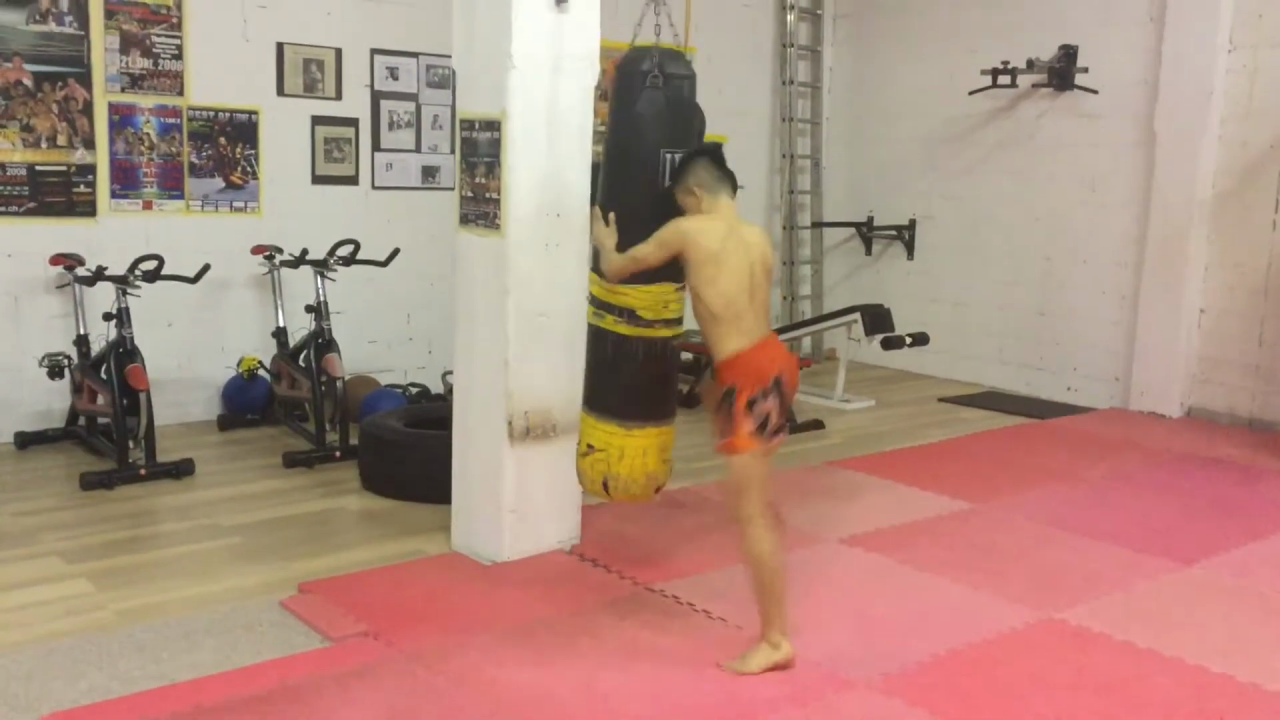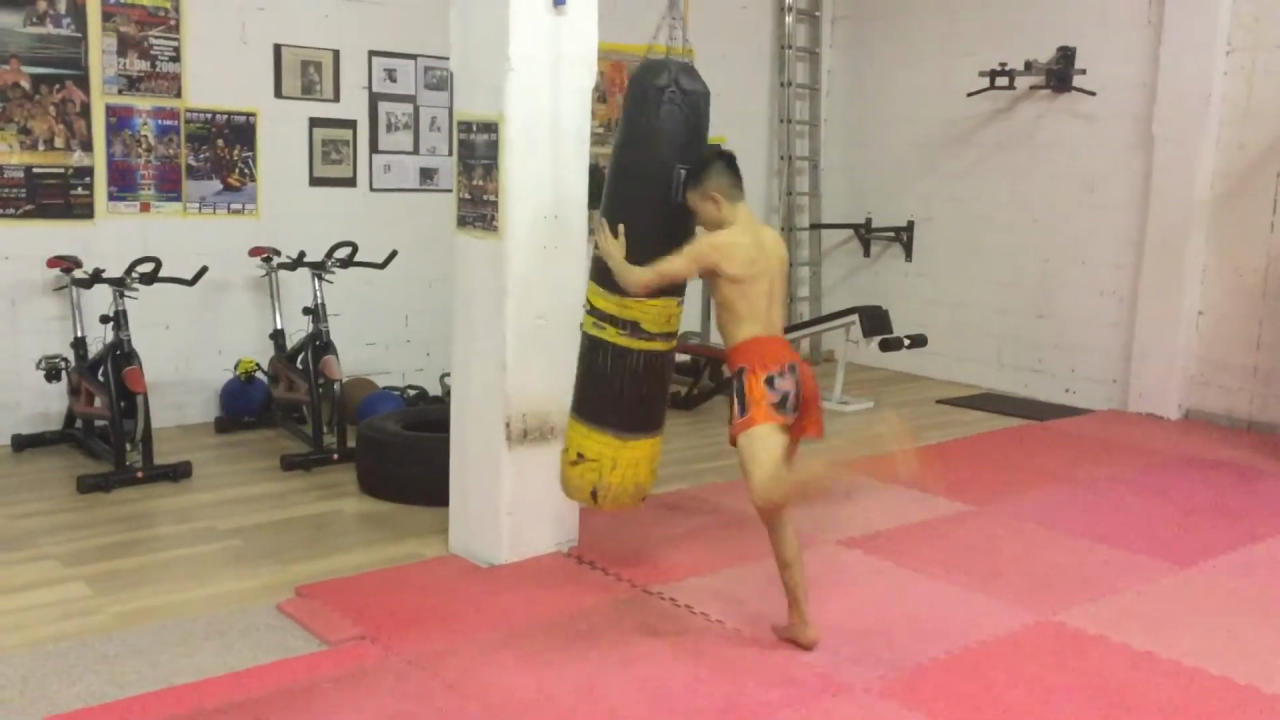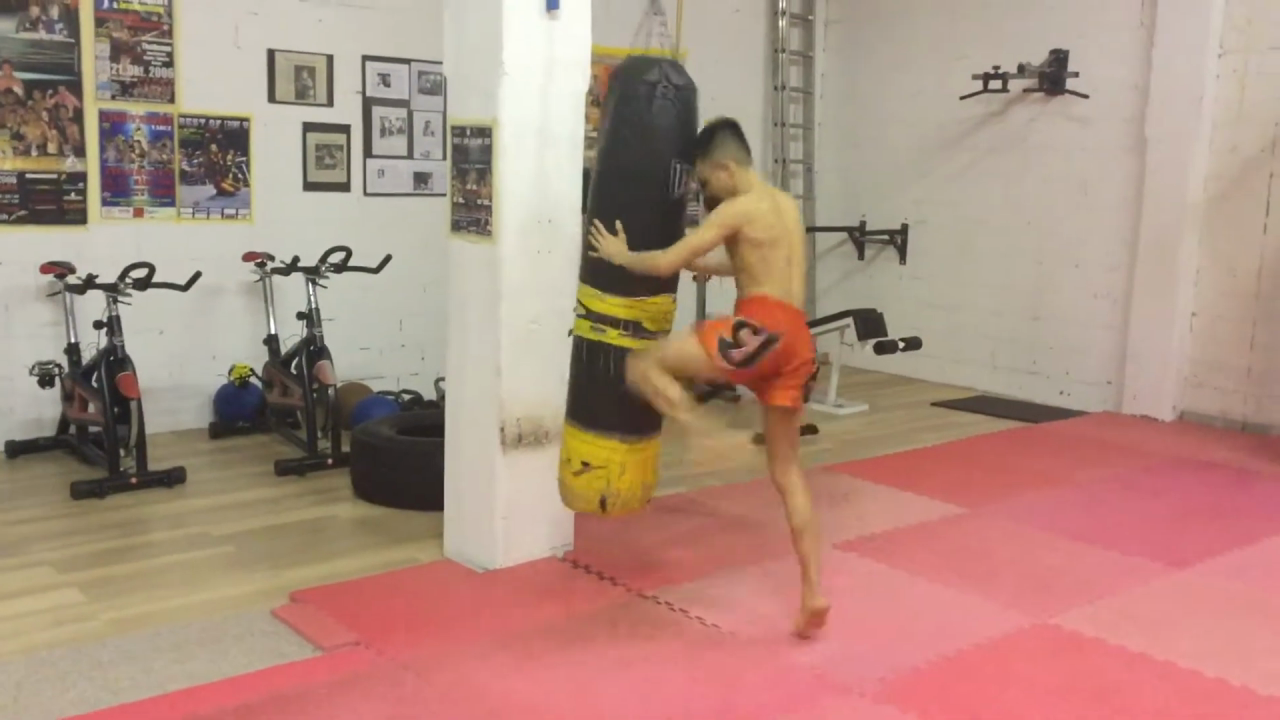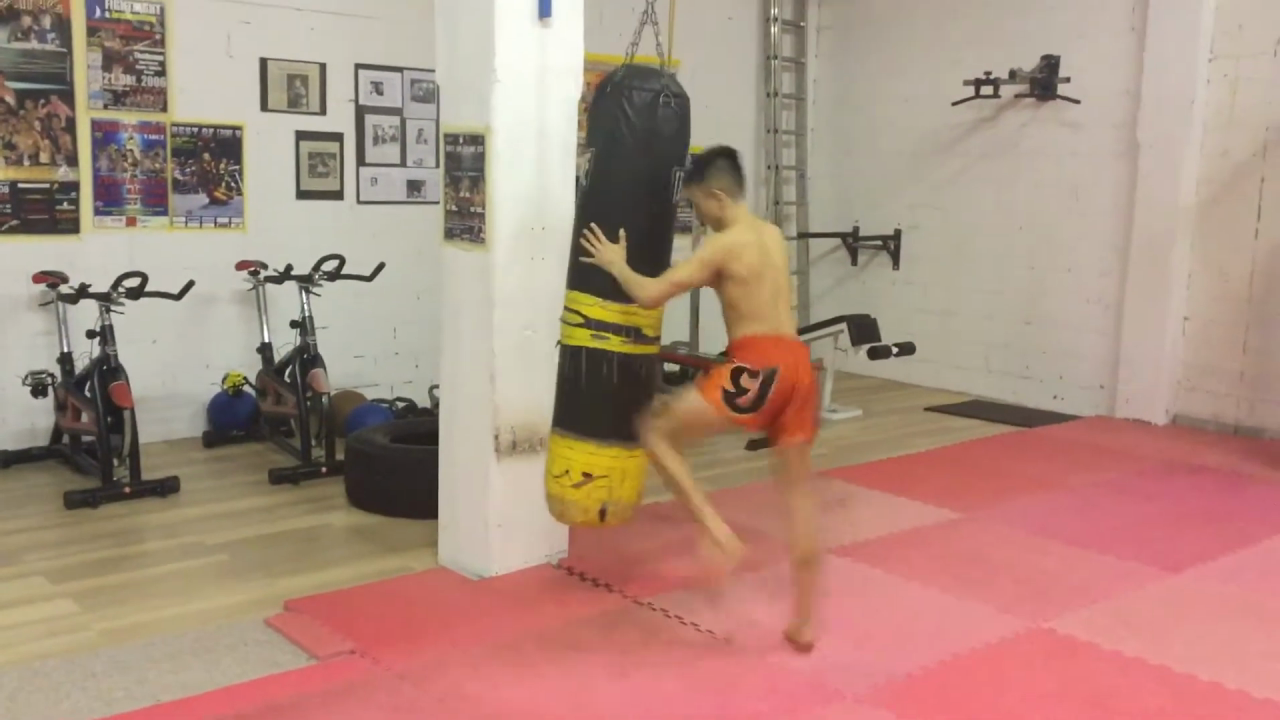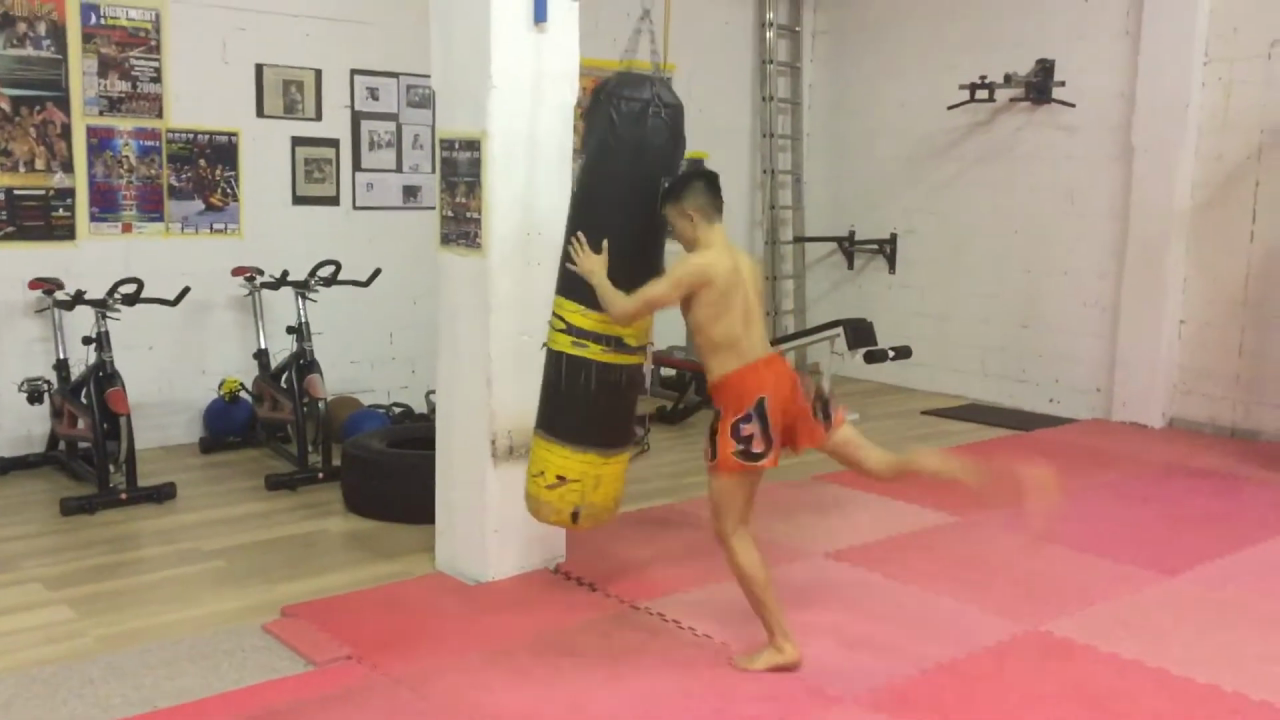
dt=0.2s
person 1, frame 1
left shoulder: (687, 231)
right shoulder: (759, 239)
left elbow: (616, 269)
left wrist: (606, 245)
left hip: (747, 377)
right hip: (776, 359)
left knee: (746, 516)
left ankle: (775, 640)
person 1, frame 2
left shoulder: (719, 244)
right shoulder: (772, 240)
left elbow: (639, 284)
left wrist: (615, 256)
right wrist: (694, 272)
left hip: (761, 371)
right hip: (789, 367)
left knee: (764, 494)
right knee: (771, 502)
right ankle: (800, 621)
person 1, frame 3
left shoulder: (736, 209)
right shoulder: (788, 206)
left elbow: (665, 263)
left wrist: (619, 255)
right wrist: (696, 260)
left hip: (757, 330)
right hip: (794, 339)
left knee: (639, 366)
right knee: (786, 472)
right ankle: (813, 591)
person 1, frame 4
left shoulder: (724, 245)
right shoulder: (771, 236)
left elbow: (651, 296)
left wrist: (616, 265)
right wrist: (685, 273)
left hip: (756, 369)
right hip: (798, 368)
left knee: (654, 432)
right knee: (798, 497)
left ankle: (719, 534)
right ankle: (804, 622)
person 1, frame 5
left shoulder: (695, 267)
right shoulder: (741, 261)
left elbow: (623, 312)
left wrist: (596, 275)
left hip: (744, 399)
right hip: (781, 384)
left knee: (730, 531)
right knee: (879, 466)
left ankle: (781, 644)
right ankle: (982, 473)
